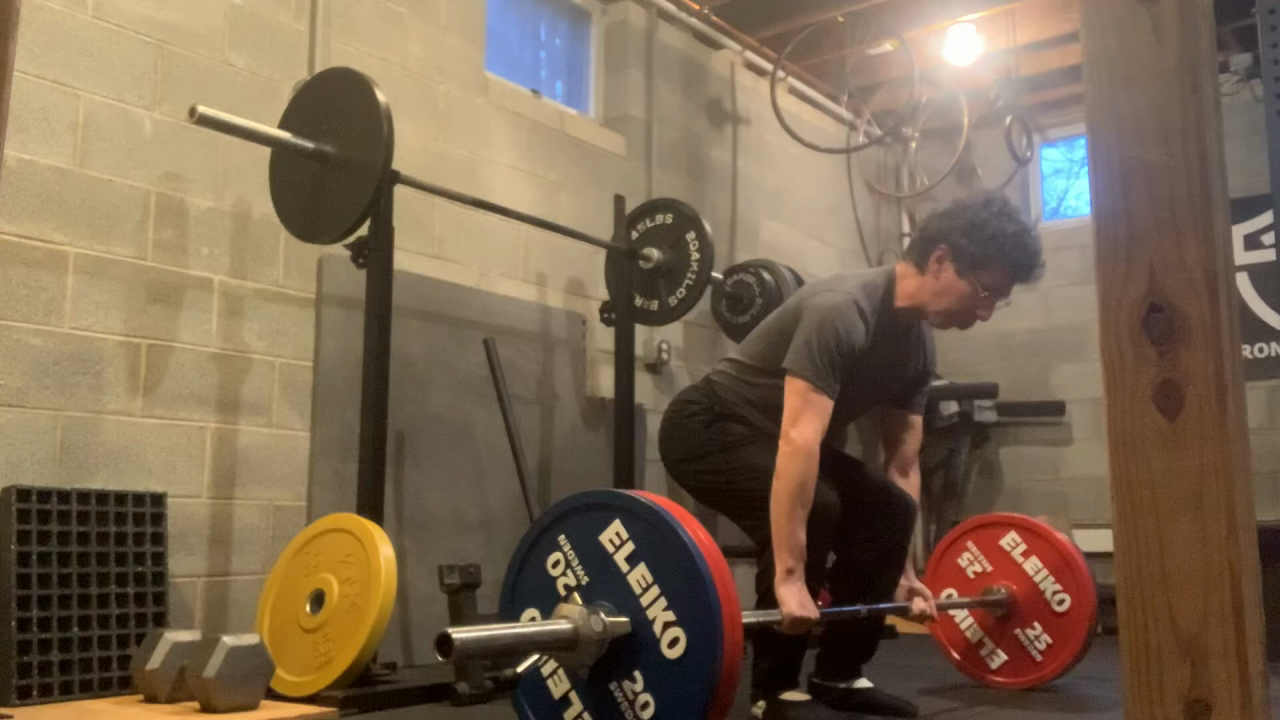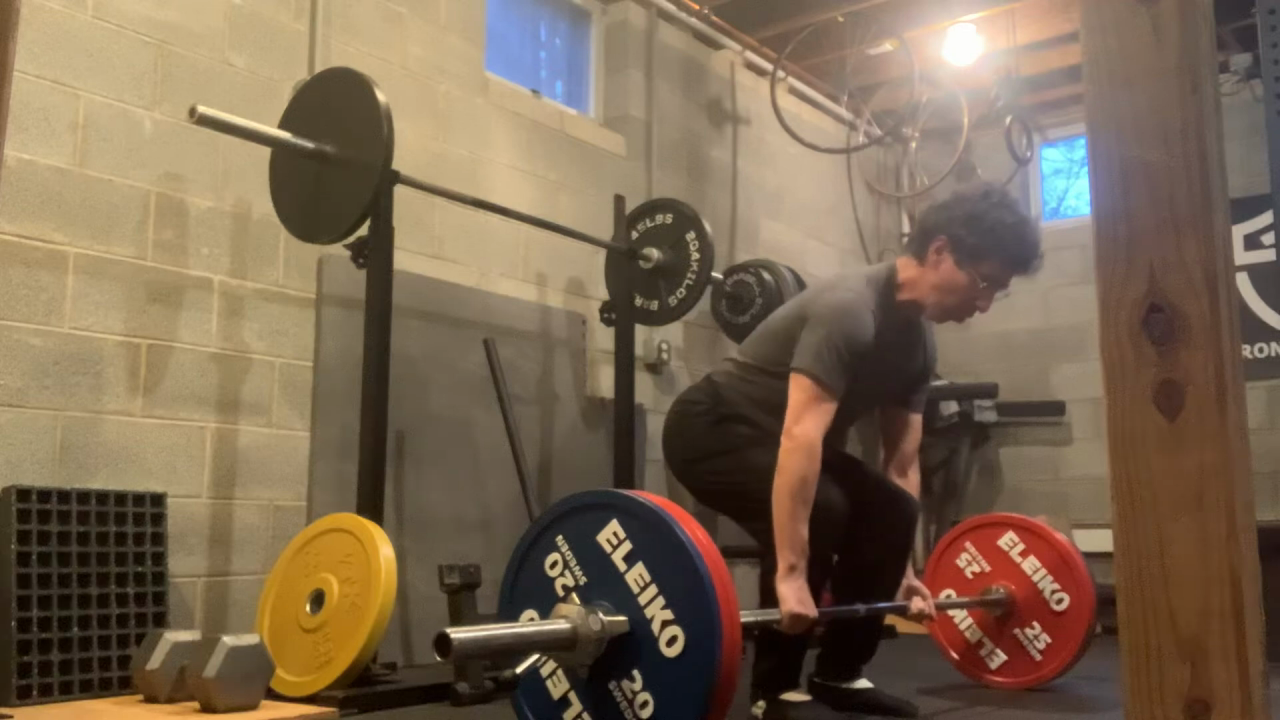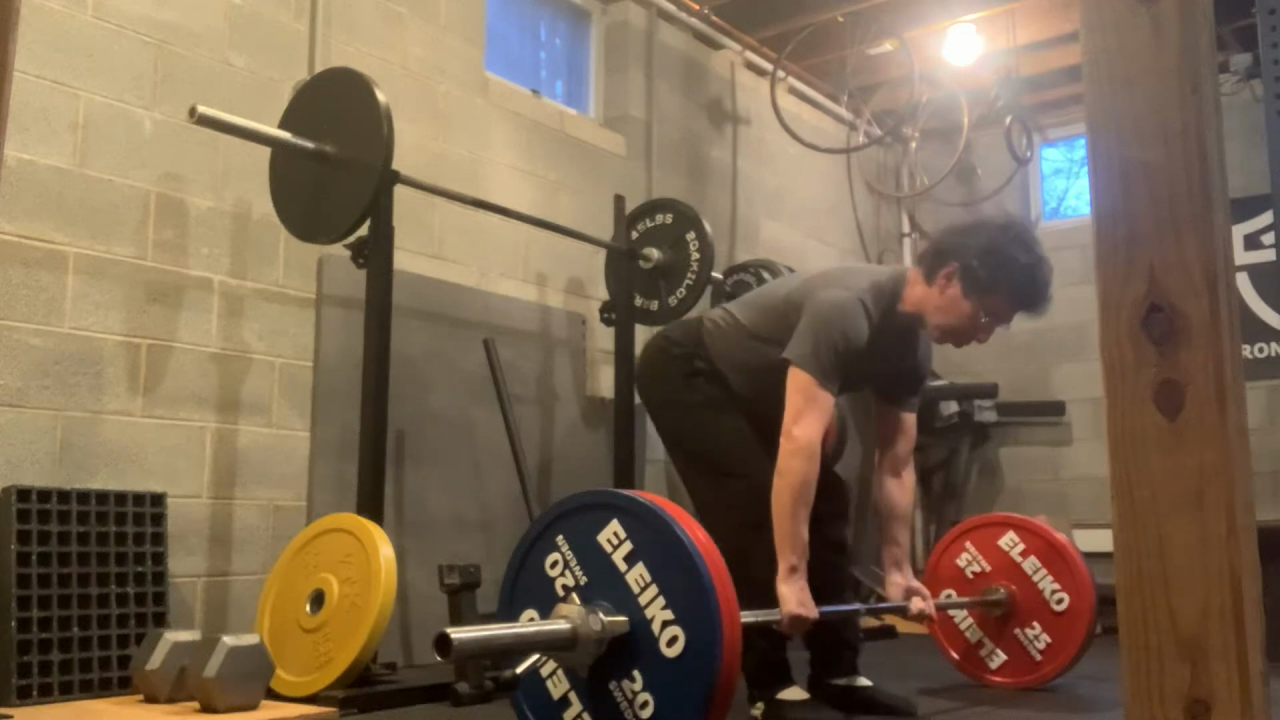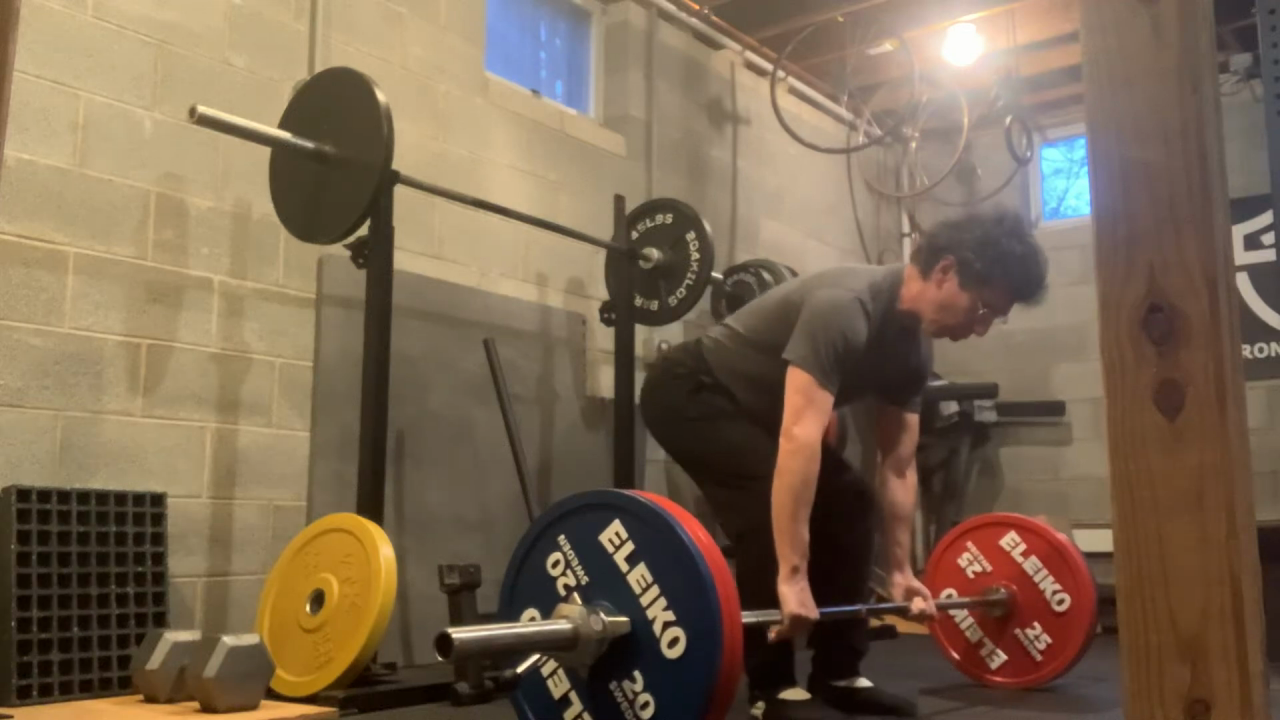
dt=1s
person 1, frame 1
left shoulder: (917, 345)
right shoulder: (842, 310)
left elbow: (904, 466)
right elbow: (798, 441)
left wrist: (904, 573)
right wrist: (788, 578)
left hip: (774, 437)
right hip: (707, 429)
left knee: (889, 508)
right knee: (813, 508)
left ankle: (838, 674)
person 1, frame 2
left shoulder: (917, 341)
right shoulder: (848, 310)
left elbow: (902, 464)
right elbow: (801, 437)
left wrist: (904, 572)
right wrist: (790, 575)
left hip: (774, 440)
right hip: (710, 431)
left knee: (893, 511)
right knee: (819, 510)
left ankle: (839, 674)
person 1, frame 3
left shoulder: (912, 345)
right shoulder: (846, 307)
left elbow: (896, 466)
right elbow: (799, 440)
left wrist: (898, 571)
right wrist: (789, 576)
left hip: (748, 390)
right hip: (687, 371)
left knee: (823, 502)
right knee: (752, 505)
left ankle: (836, 674)
person 1, frame 4
left shoulder: (912, 345)
right shoulder: (843, 308)
left elbow: (898, 466)
right elbow: (799, 441)
left wrist: (900, 571)
right wrist: (792, 577)
left hip: (753, 406)
right hip: (690, 391)
left knee: (850, 502)
right knee: (772, 506)
left ankle: (837, 675)
